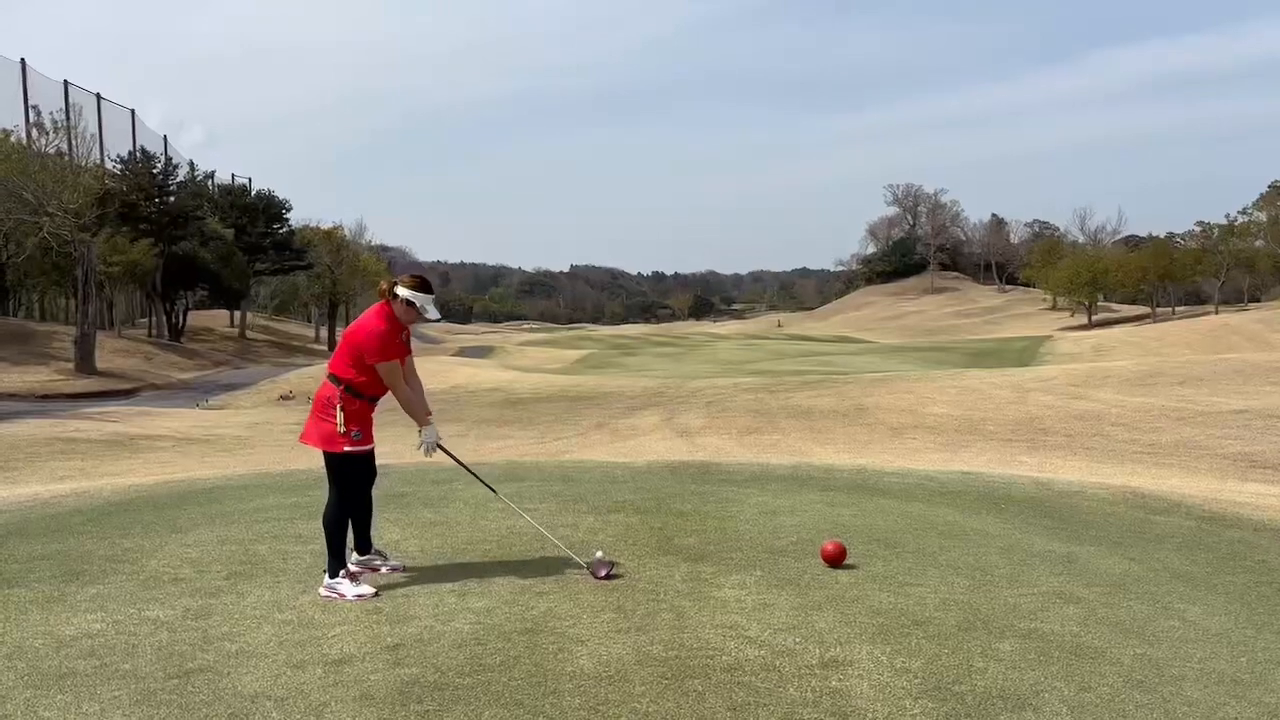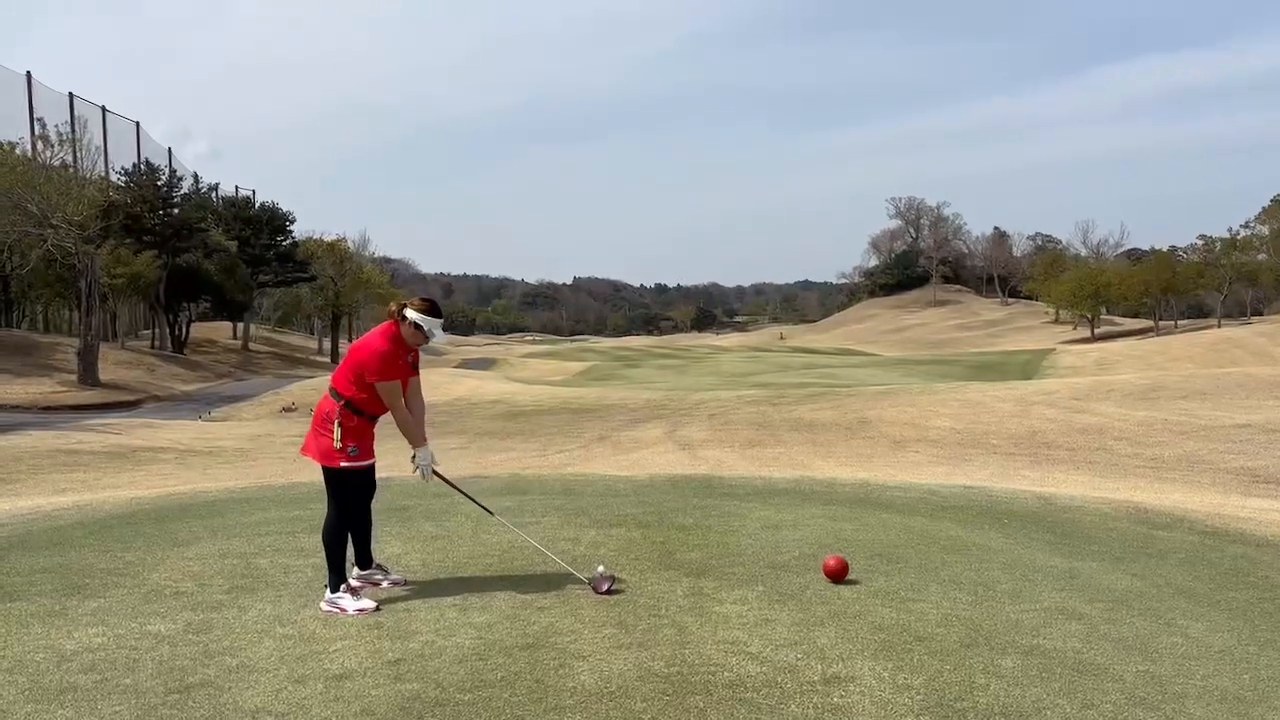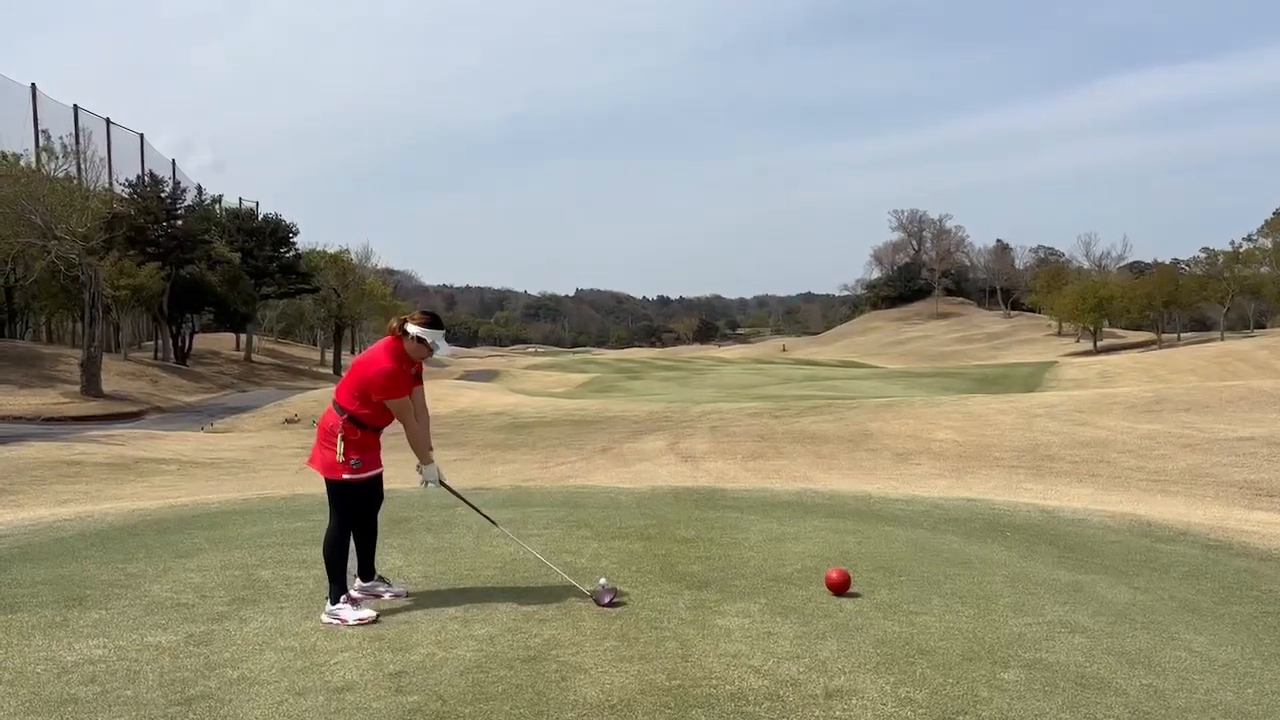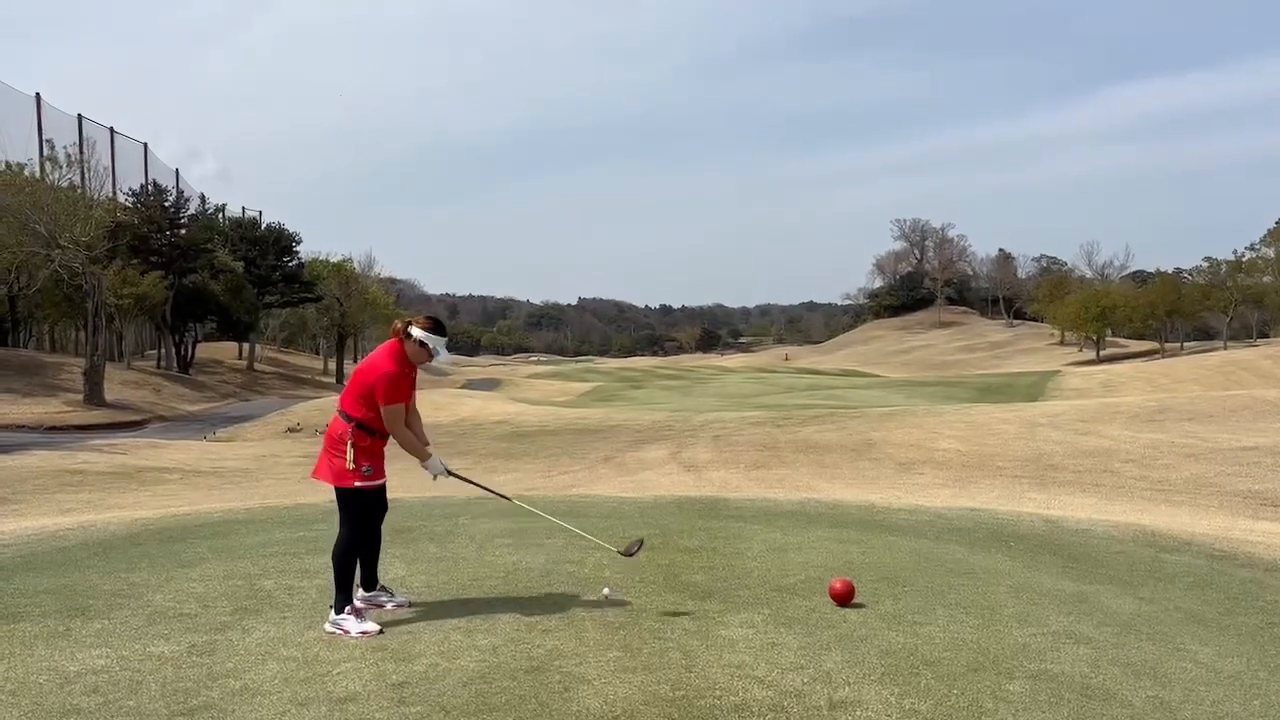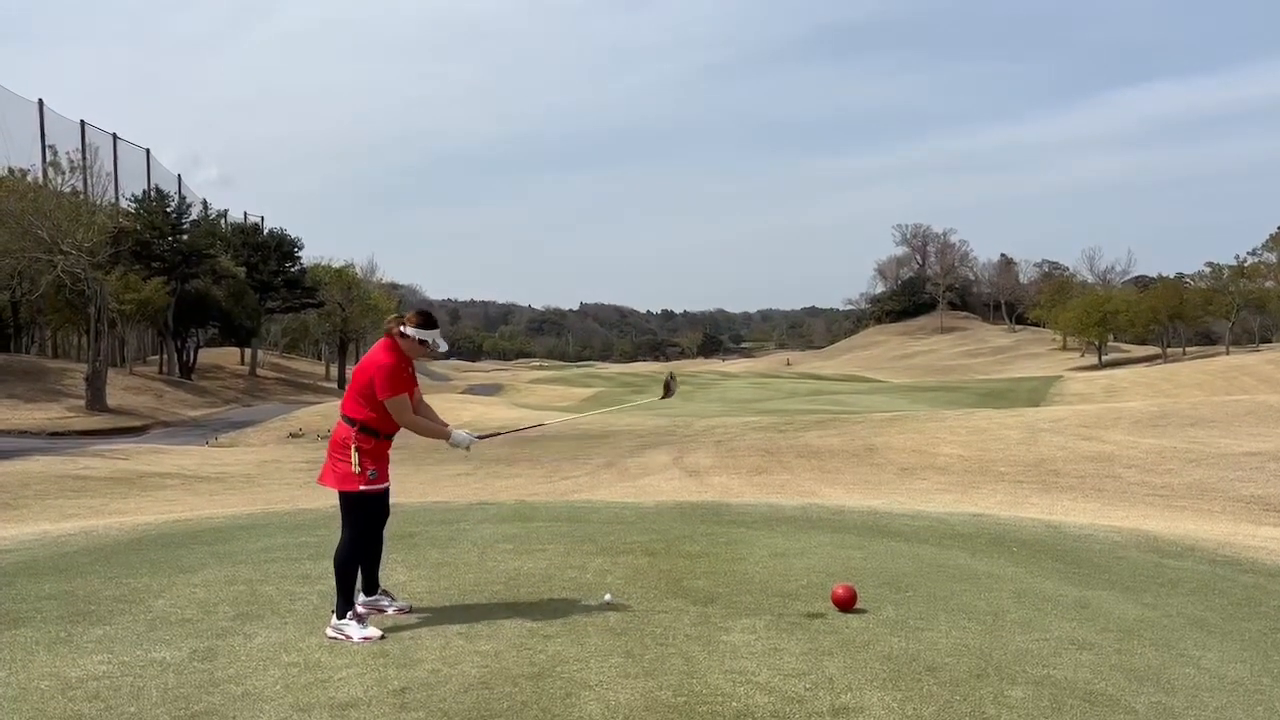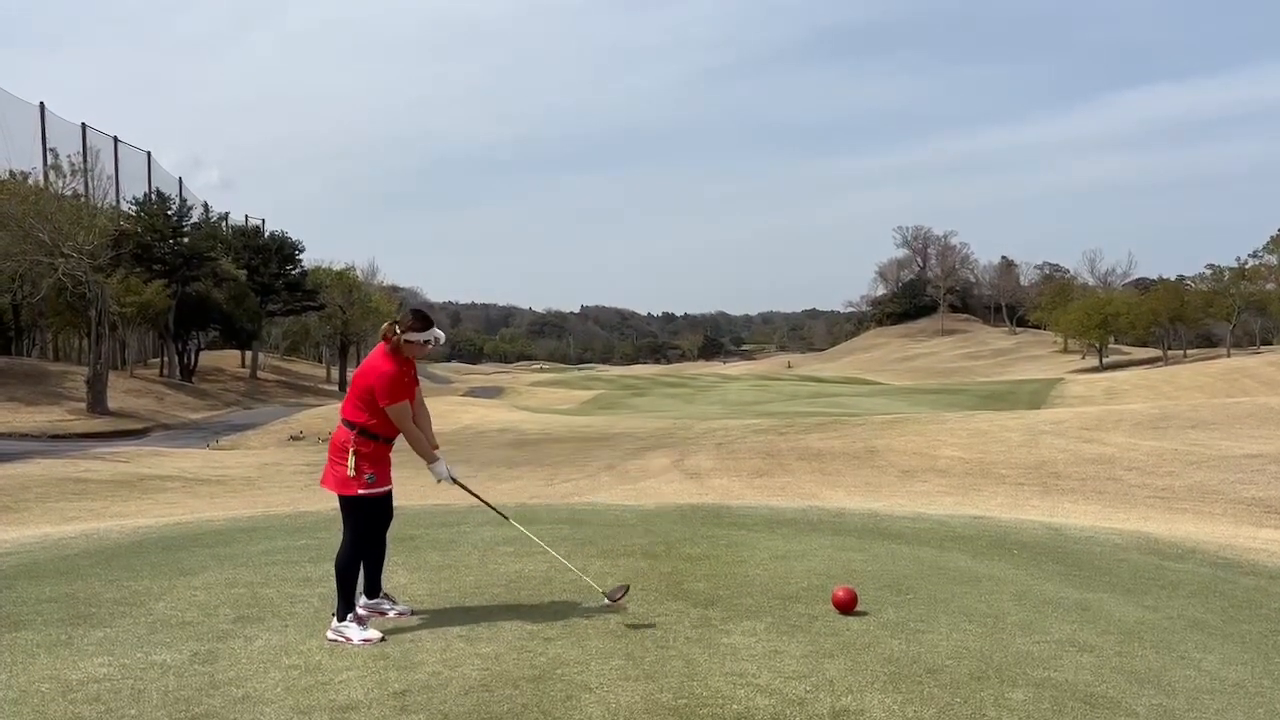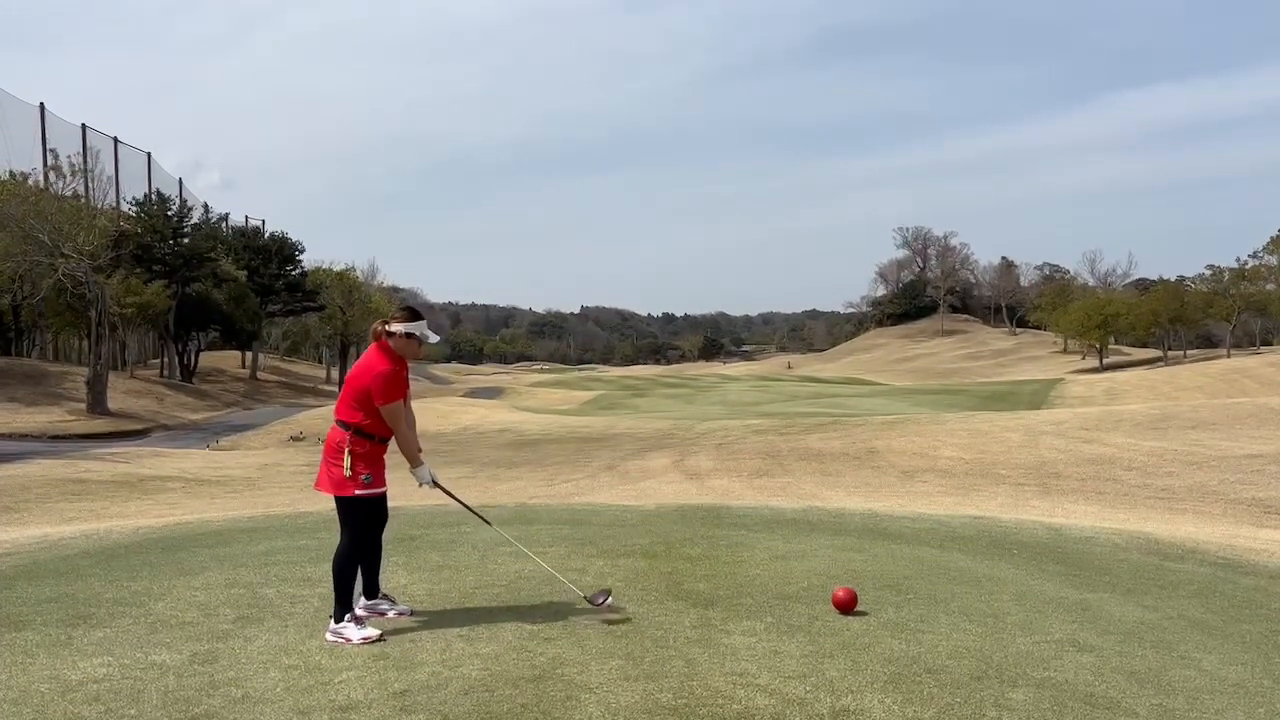
dt=0.5s
person 1, frame 1
left shoulder: (398, 325)
right shoulder: (376, 330)
left elbow: (411, 378)
right elbow: (398, 388)
left wrist: (428, 420)
right wrist: (425, 425)
left hip: (356, 410)
right hip: (339, 411)
left knee: (363, 482)
right knee: (343, 490)
left ankle: (363, 554)
right ankle: (335, 576)
person 1, frame 2
left shoulder: (408, 346)
right shoulder: (380, 349)
left elbow: (414, 399)
right elbow: (397, 409)
left wrist: (422, 445)
right wrist: (419, 448)
left hip: (359, 425)
right hip: (339, 426)
left knee: (362, 497)
right knee: (342, 505)
left ankle: (364, 568)
right ankle: (336, 590)
person 1, frame 3
left shoulder: (409, 357)
right shoulder: (385, 367)
left elbow: (420, 410)
right elbow: (409, 422)
left wrist: (428, 456)
right wrist: (427, 464)
left hip: (364, 436)
right hip: (343, 438)
left knee: (369, 508)
right knee: (344, 517)
left ankle: (366, 580)
right ankle: (336, 602)
person 1, frame 4
left shoulder: (406, 361)
right shoulder: (388, 369)
left elbow: (409, 411)
right elbow: (396, 428)
left wrist: (428, 451)
right wrist: (426, 459)
left hip: (368, 445)
right hip: (351, 447)
left knee: (374, 517)
right knee: (353, 526)
left ankle: (368, 589)
right ankle: (341, 612)
person 1, frame 5
left shoulder: (402, 358)
right shoulder: (385, 364)
left elbow: (418, 404)
right elbow: (406, 419)
left wrist: (450, 430)
right wrist: (449, 436)
left hip: (372, 449)
right hip: (355, 450)
left knee: (375, 522)
right knee: (356, 530)
left ankle: (370, 594)
right ankle: (342, 618)
person 1, frame 6
left shoulder: (402, 359)
right shoulder: (386, 371)
left elbow: (420, 409)
right elbow: (407, 427)
left wrist: (434, 450)
right wrist: (433, 462)
left hip: (373, 451)
right hip: (356, 453)
left knee: (379, 524)
right knee: (357, 533)
left ankle: (371, 597)
right ankle: (342, 620)
person 1, frame 7
left shoulder: (394, 359)
right shoulder: (381, 371)
left elbow: (406, 413)
right elbow: (400, 428)
left wrist: (418, 457)
right wrist: (417, 466)
left hip: (366, 452)
right hip: (351, 455)
left knee: (375, 524)
right knee: (354, 534)
left ankle: (371, 598)
right ankle: (341, 620)
